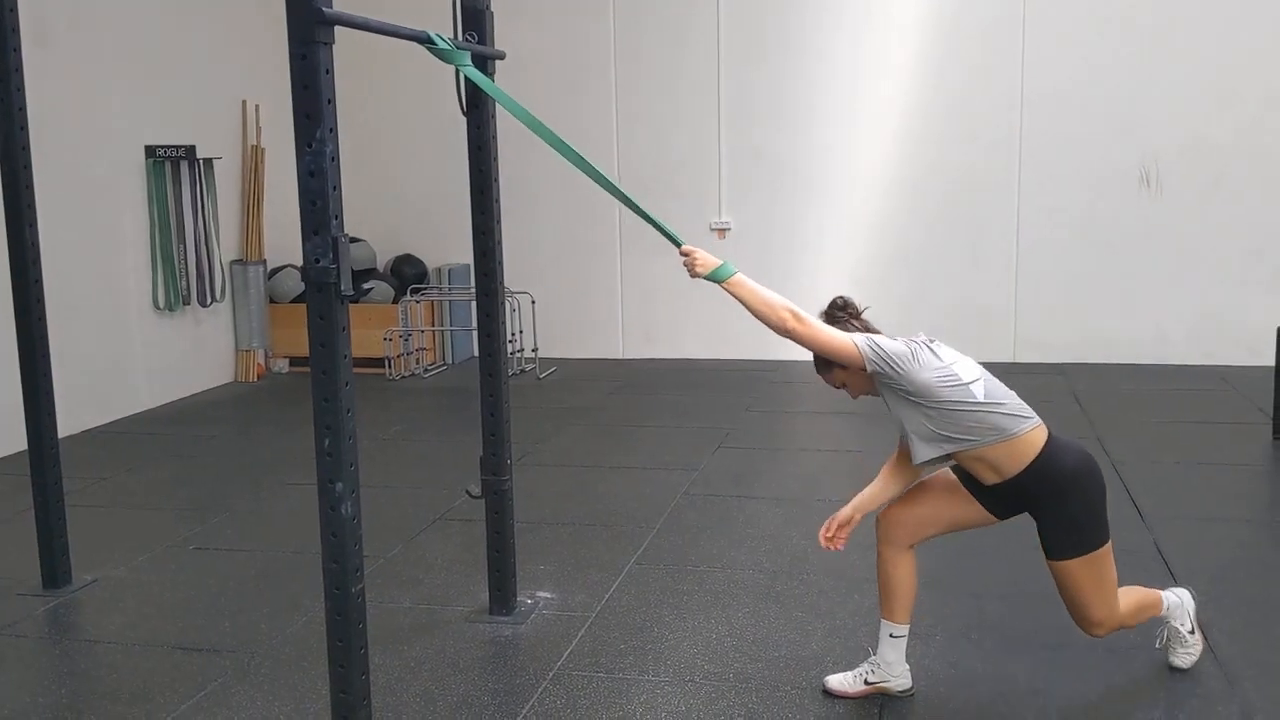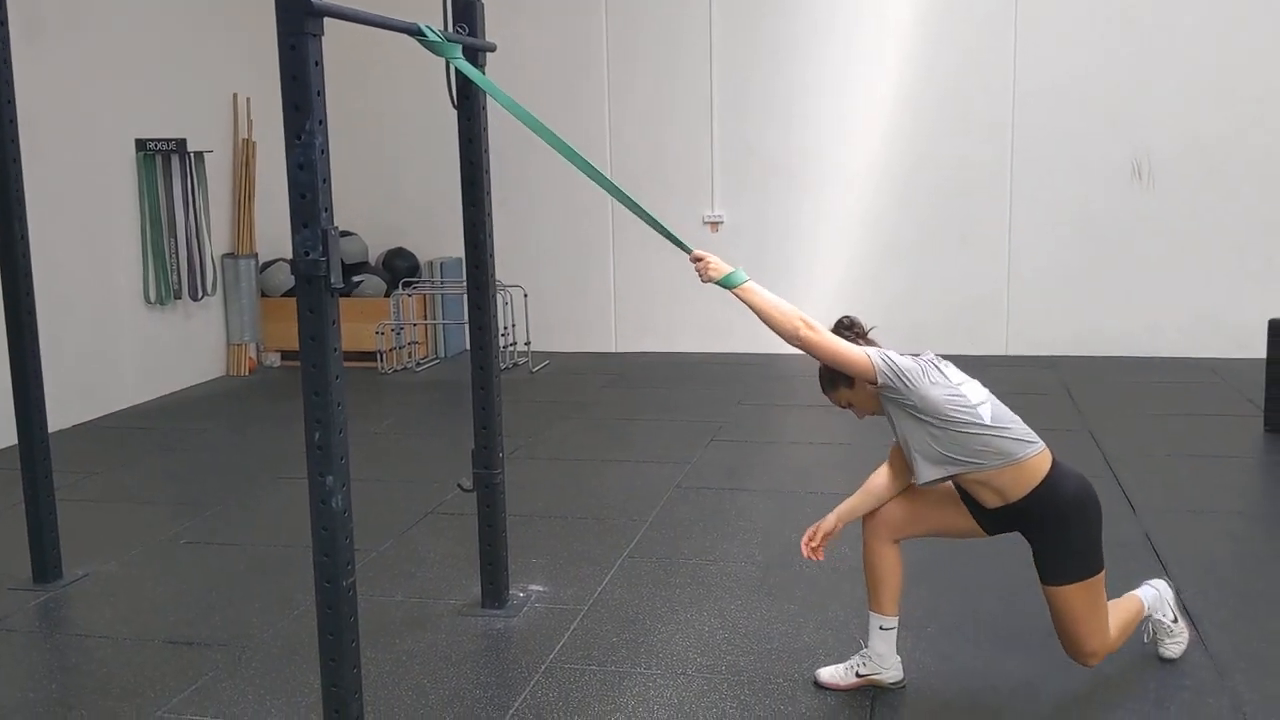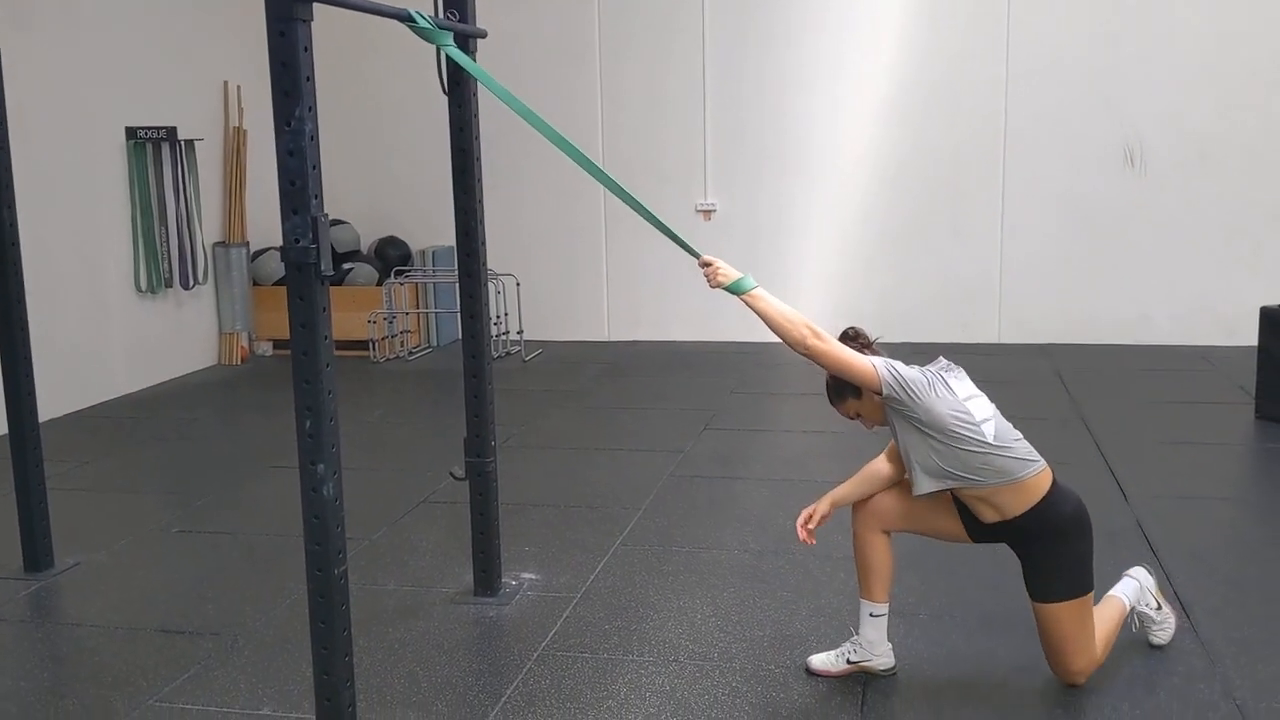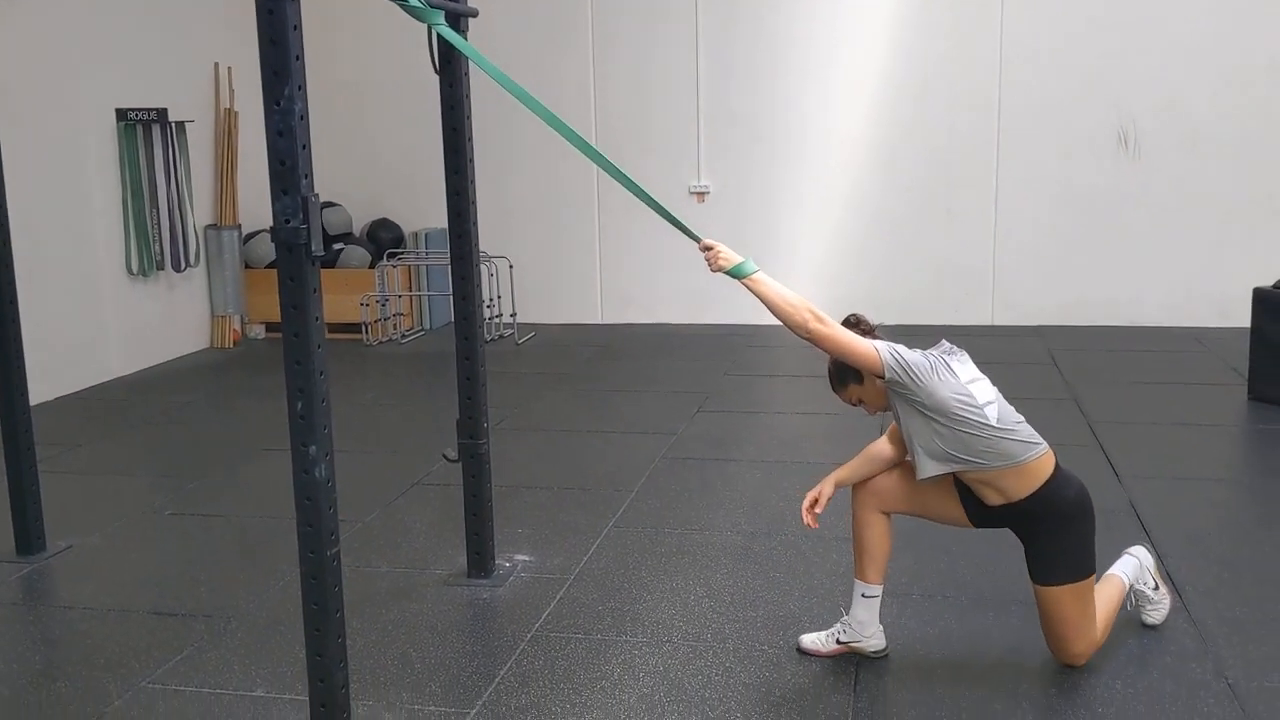
dt=0.3s
person 1, frame 1
left shoulder: (898, 358)
right shoulder: (903, 370)
left elbow: (795, 323)
right elbow: (910, 459)
left wrist: (723, 273)
right wrist: (855, 509)
left hip: (1060, 482)
right hip: (1005, 477)
left knee: (1097, 618)
right knee: (894, 526)
left ankle: (1173, 605)
right ankle: (890, 668)
person 1, frame 2
left shoulder: (907, 377)
right shoulder: (907, 395)
left elbow: (805, 332)
right elbow: (897, 472)
left wrist: (734, 279)
right wrist: (837, 518)
left hip: (1057, 507)
right hip: (997, 499)
left knee: (1088, 648)
right knee: (880, 521)
left ankle: (1152, 600)
right ankle: (881, 660)
person 1, frame 3
left shoulder: (913, 387)
right shoulder: (912, 399)
left elbow: (812, 341)
right elbow: (894, 463)
left wrist: (742, 285)
right wrist: (830, 501)
left hip: (1050, 524)
right hip: (990, 508)
left knee: (1074, 669)
right knee: (871, 510)
left ankle: (1134, 591)
right ankle: (872, 648)
person 1, frame 4
left shoulder: (916, 371)
right shoulder: (916, 380)
left elbow: (813, 325)
right elbow: (895, 445)
left wrist: (743, 269)
right wrist: (833, 479)
left hip: (1053, 508)
right hip: (990, 494)
left knee: (1073, 652)
right knee: (871, 490)
left ankle: (1131, 570)
right ankle: (863, 629)
